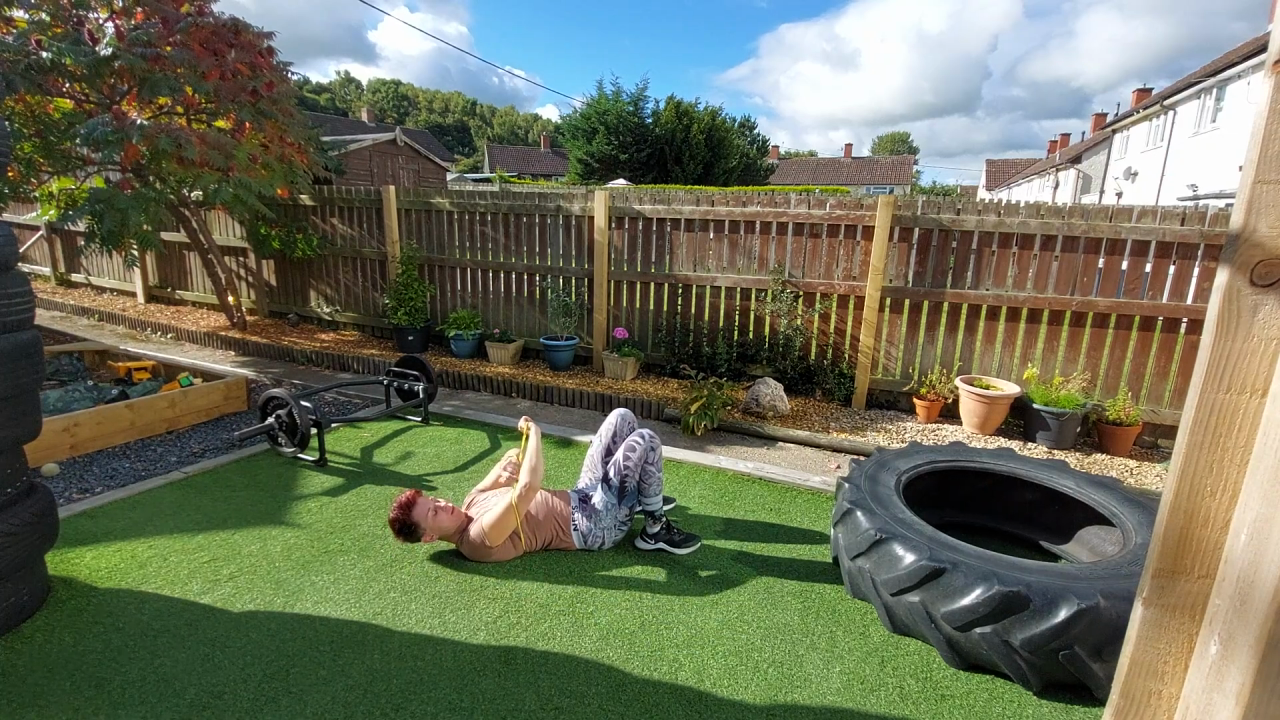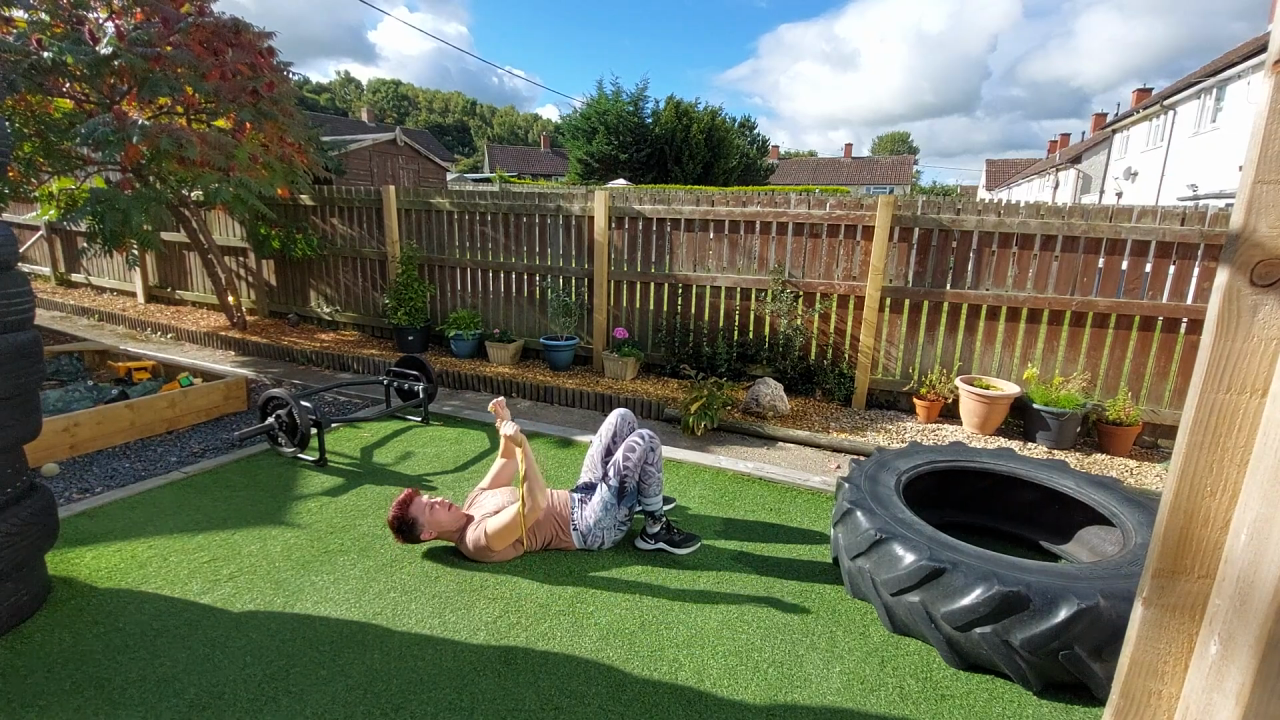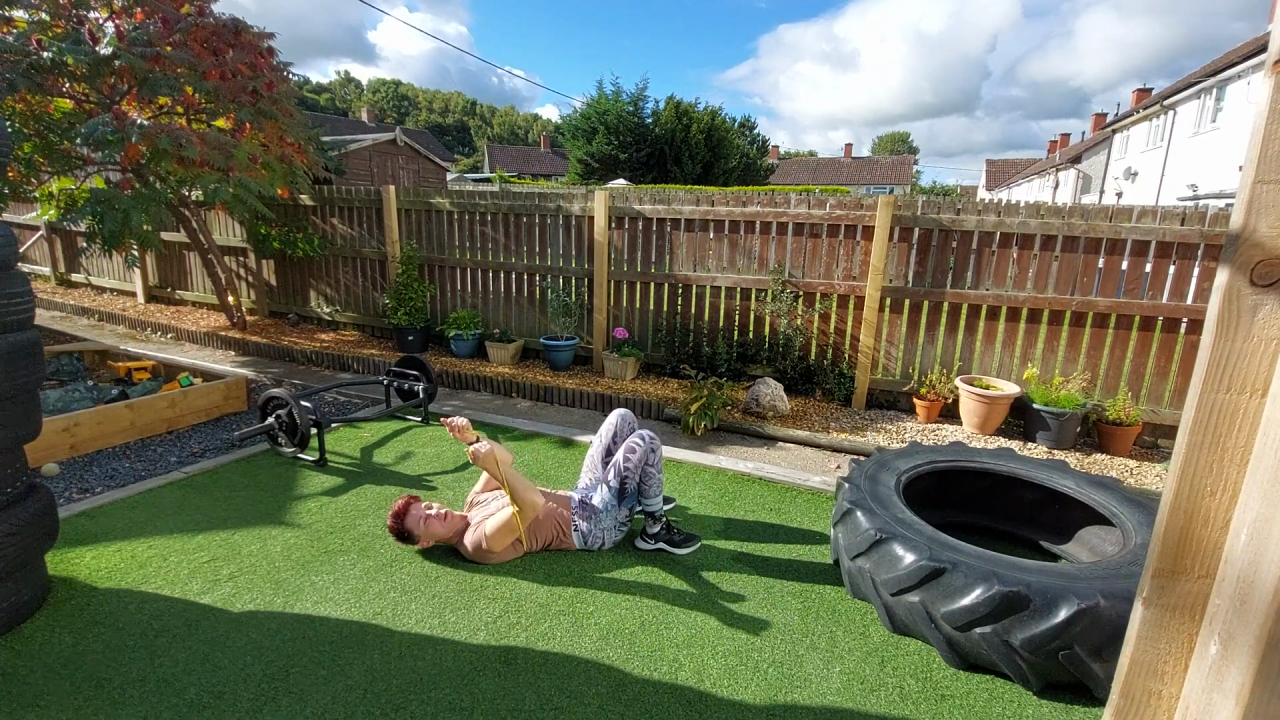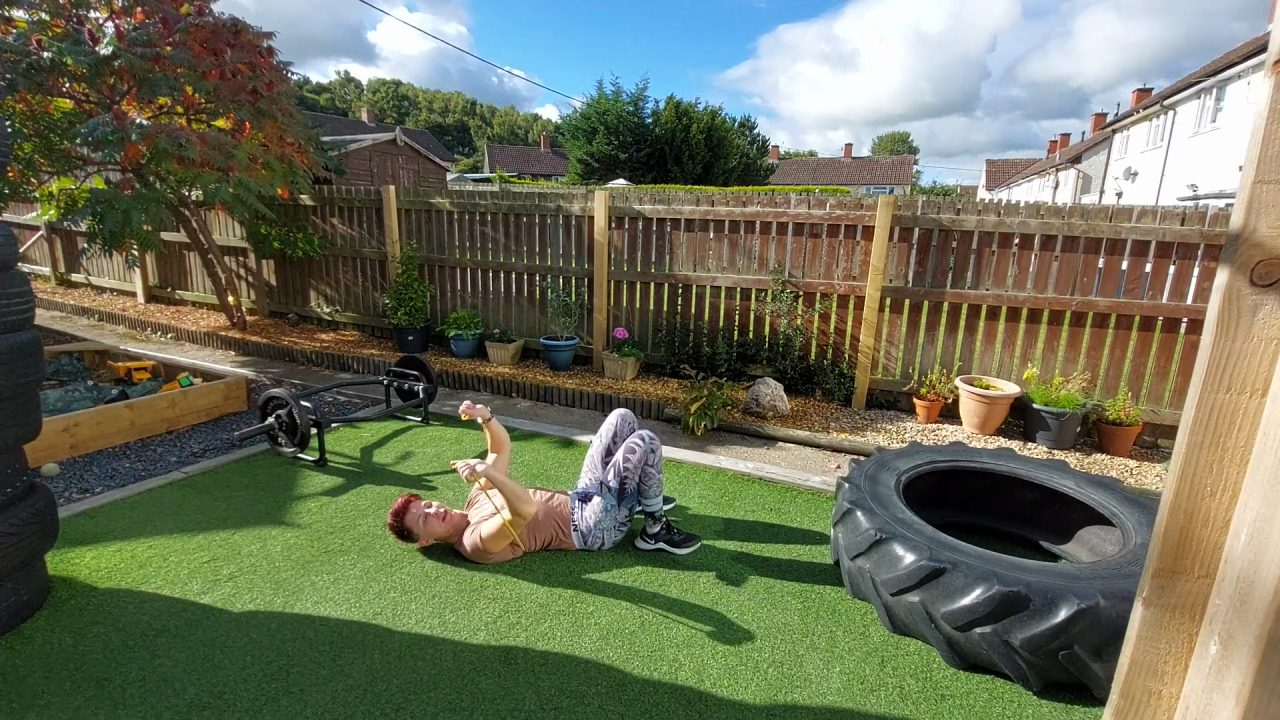
dt=0.5s
person 1, frame 1
left shoulder: (472, 504)
right shoulder: (478, 541)
left elbow: (516, 474)
right elbow: (528, 488)
left wrist: (509, 467)
right wrist: (534, 432)
left hip: (581, 500)
right hip: (594, 526)
left knee: (622, 417)
right knee: (645, 440)
left ankle: (644, 496)
right ankle: (656, 530)
person 1, frame 2
left shoulder: (473, 503)
right shoulder: (478, 541)
left elbow: (506, 461)
right elbow: (533, 508)
left wrist: (503, 422)
right wrist: (523, 444)
left hip: (580, 501)
right hip: (593, 525)
left knee: (622, 417)
right knee: (644, 440)
left ankle: (645, 497)
right ankle: (656, 531)
person 1, frame 3
left shoulder: (473, 504)
right shoulder: (478, 543)
left elbow: (506, 461)
right elbow: (531, 506)
left wrist: (471, 439)
right wrist: (490, 465)
left hip: (581, 500)
right hip: (595, 525)
left knee: (622, 417)
right knee: (645, 441)
left ankle: (645, 497)
right ankle: (656, 530)
person 1, frame 4
left shoulder: (476, 501)
right shoulder: (475, 543)
left elbow: (501, 449)
right elbow: (525, 511)
left wrist: (485, 418)
right wrist: (486, 472)
left hip: (581, 499)
right hip: (593, 527)
left knee: (622, 417)
right knee: (644, 441)
left ankle: (645, 498)
right ankle: (656, 530)
